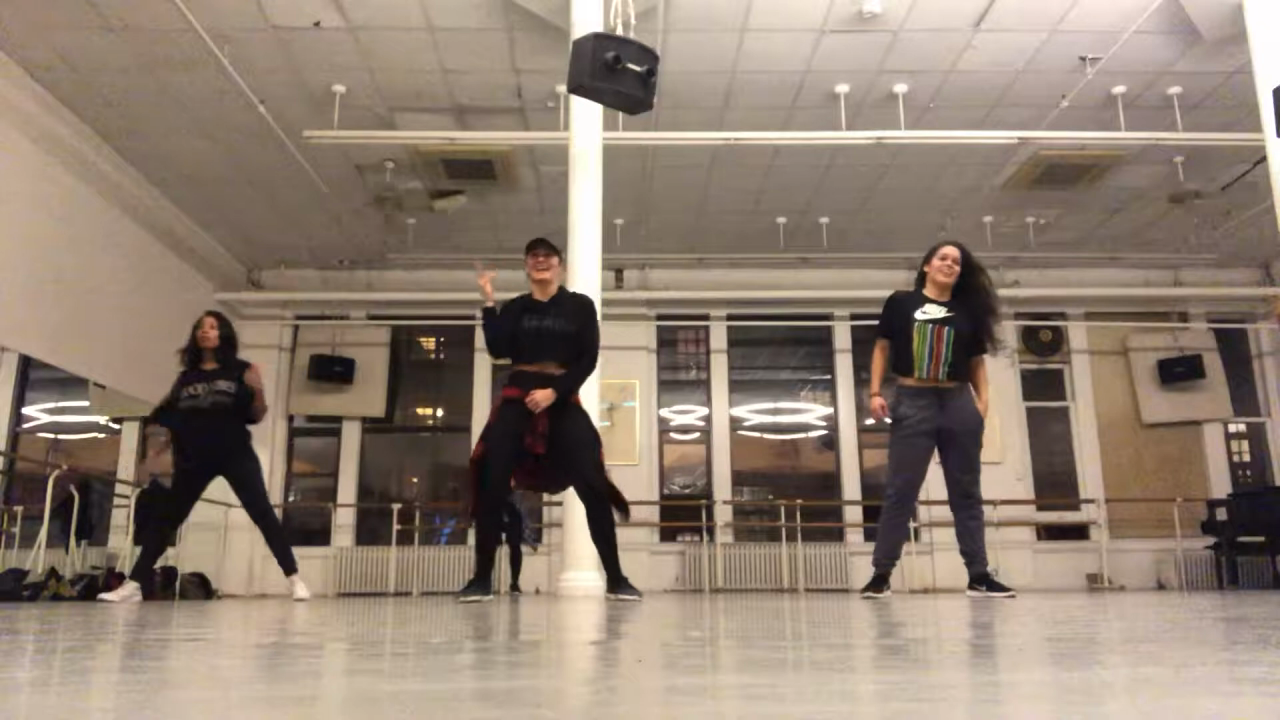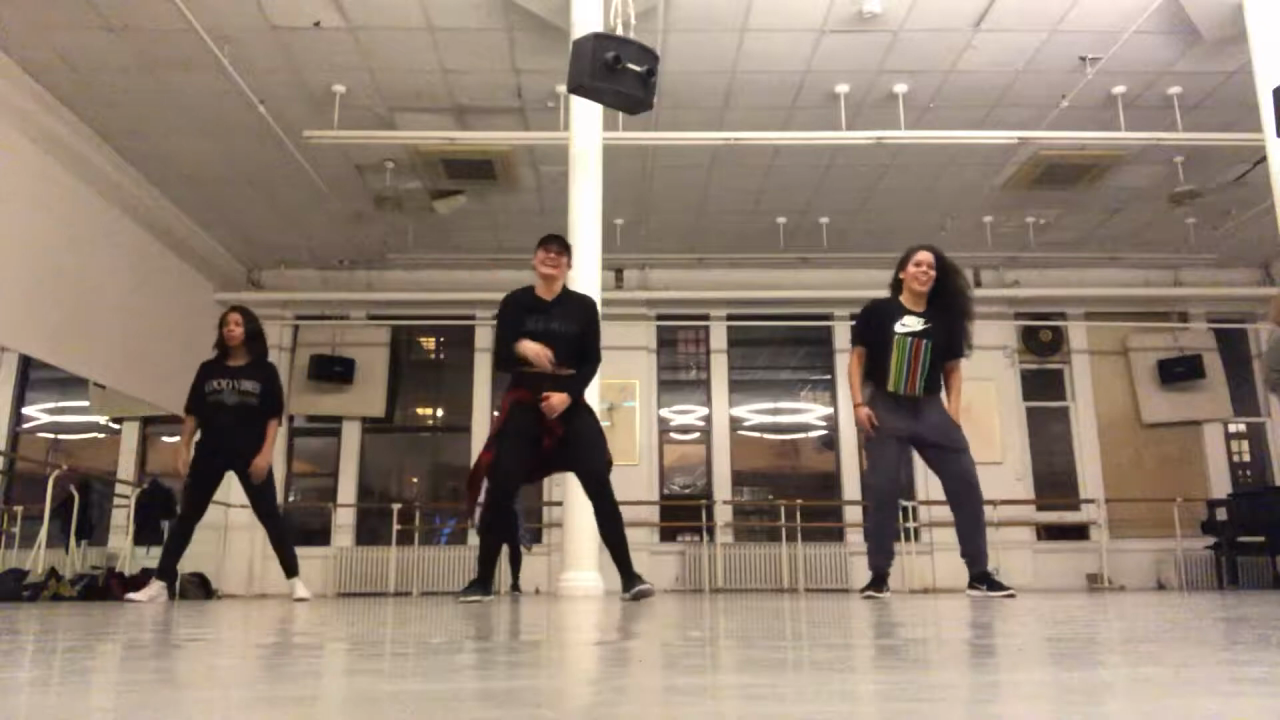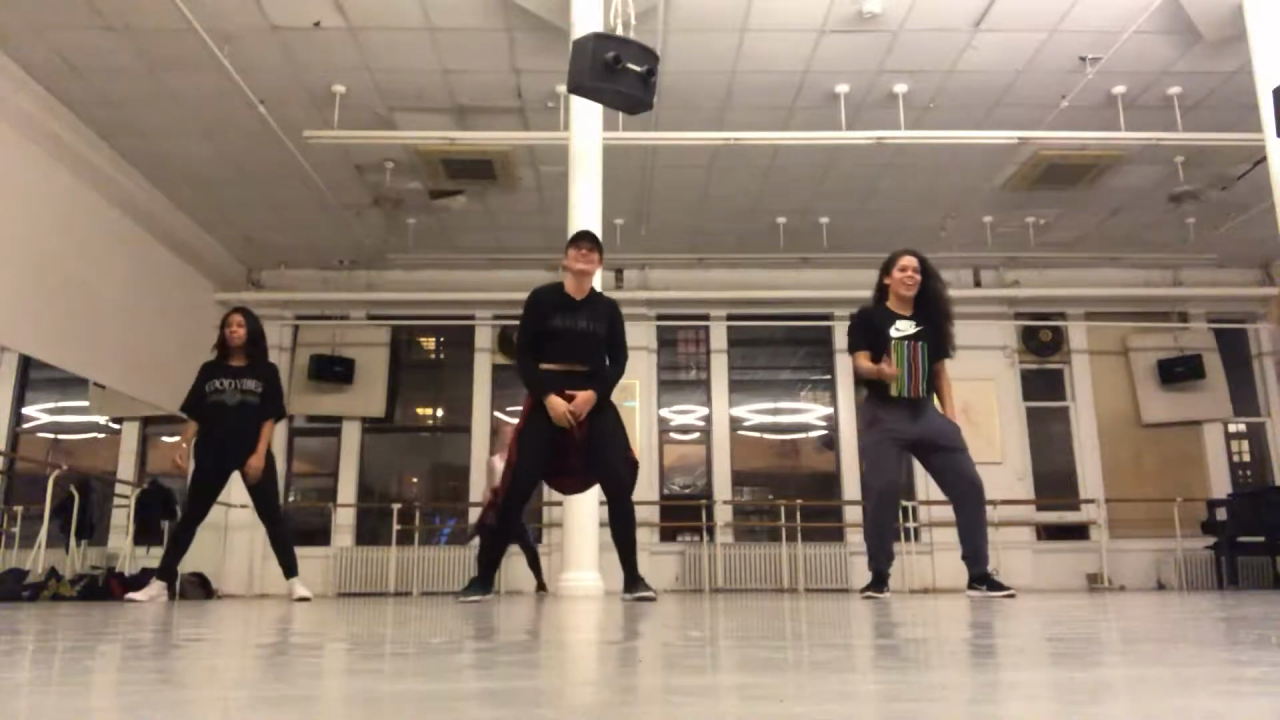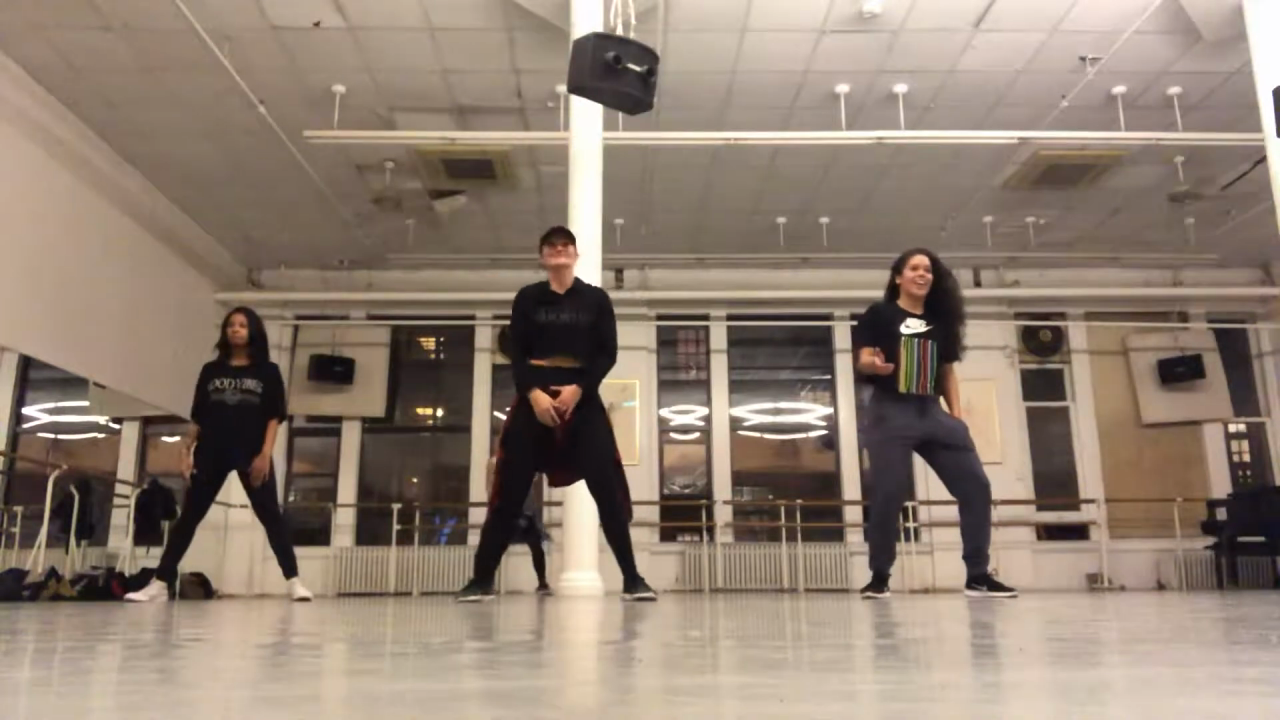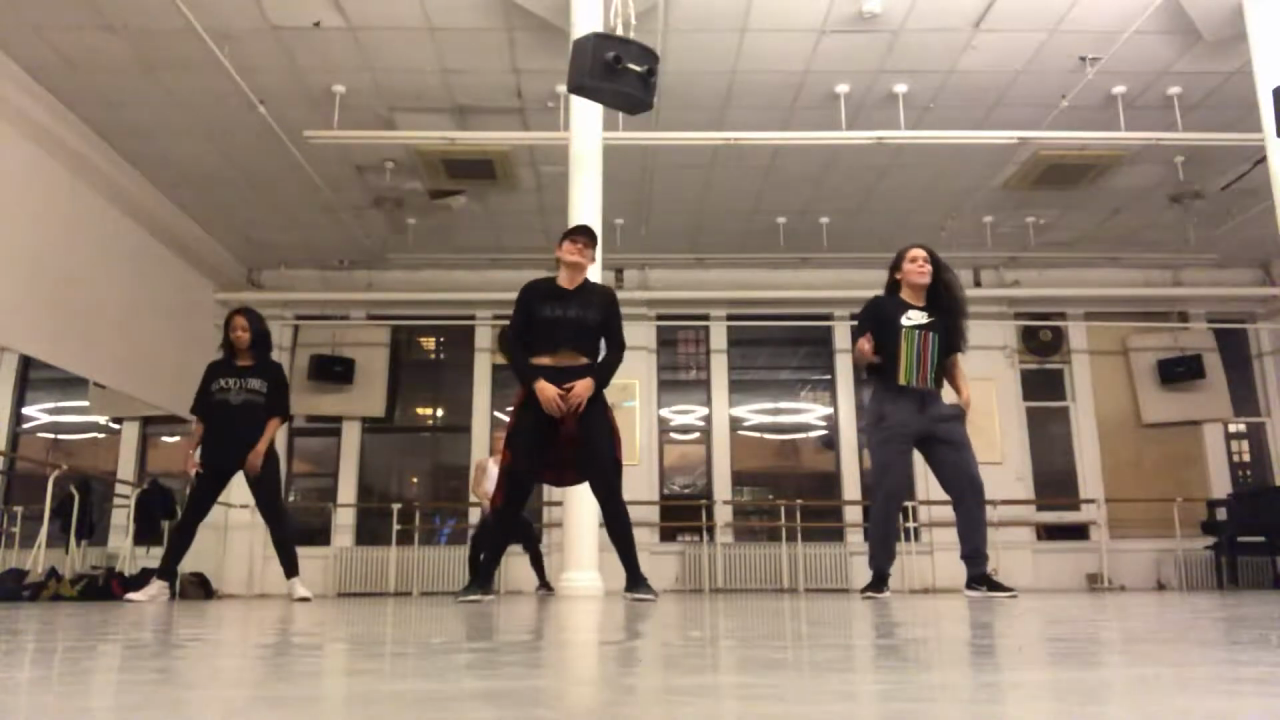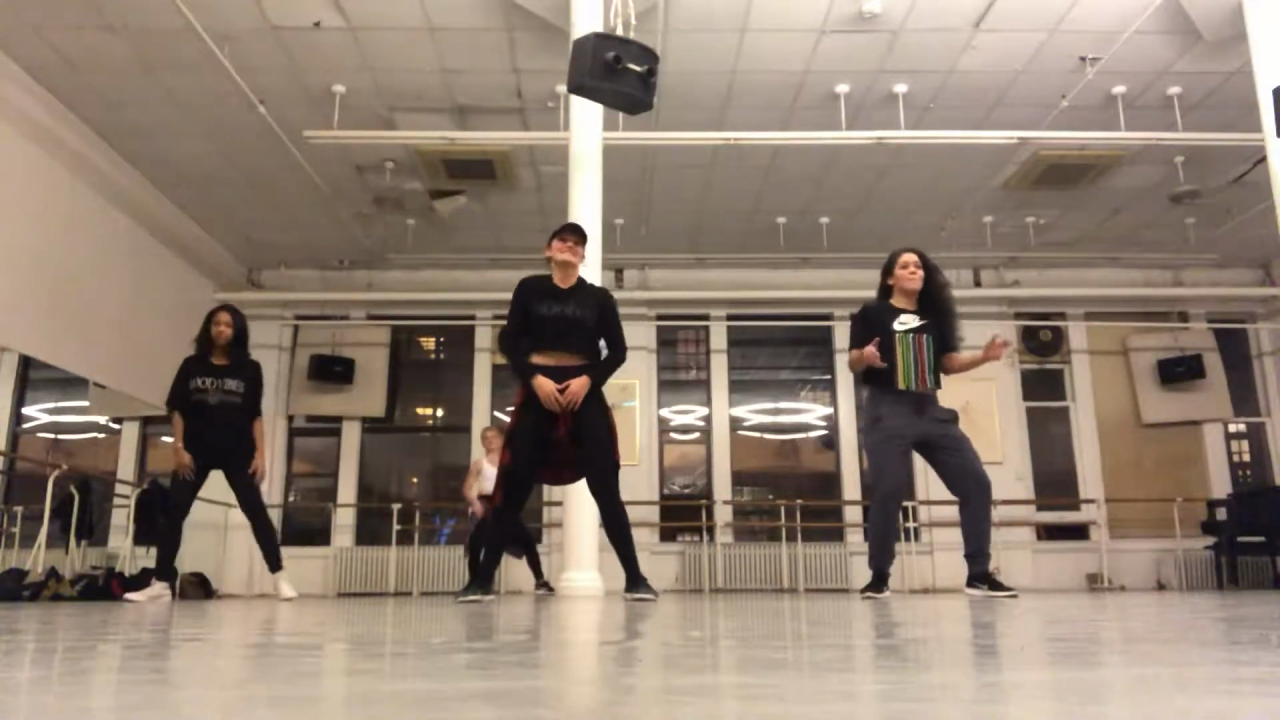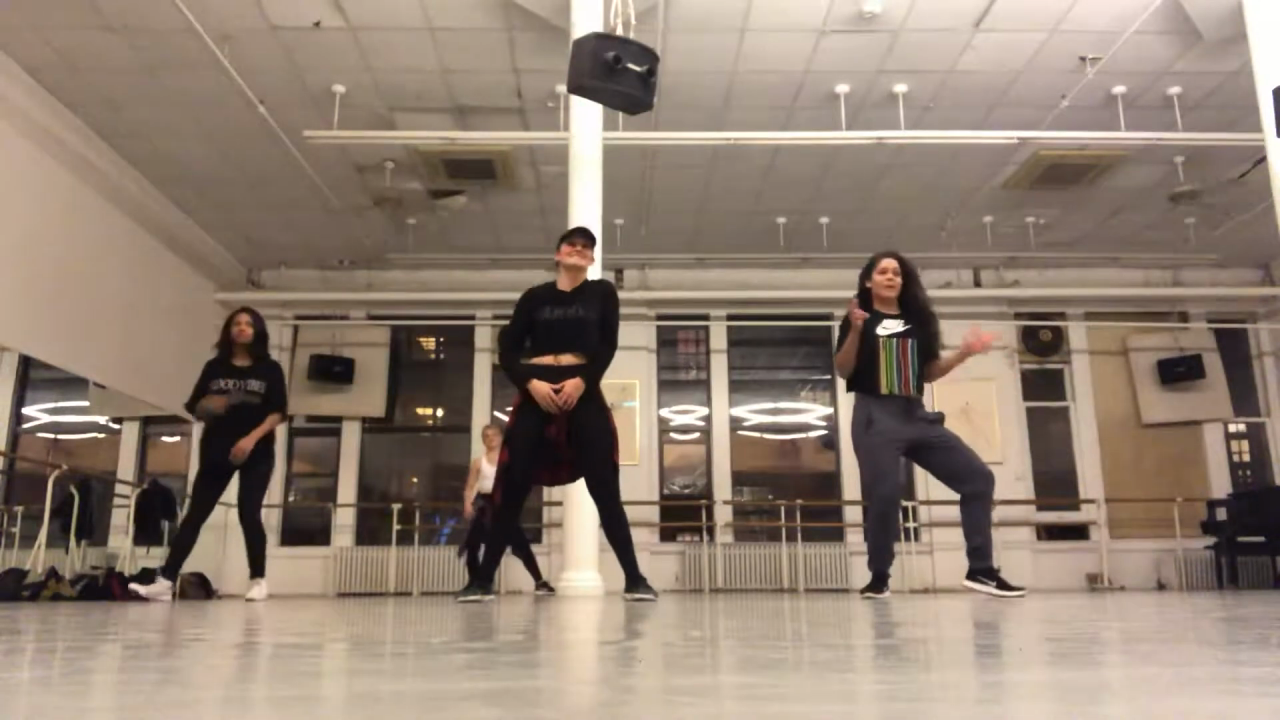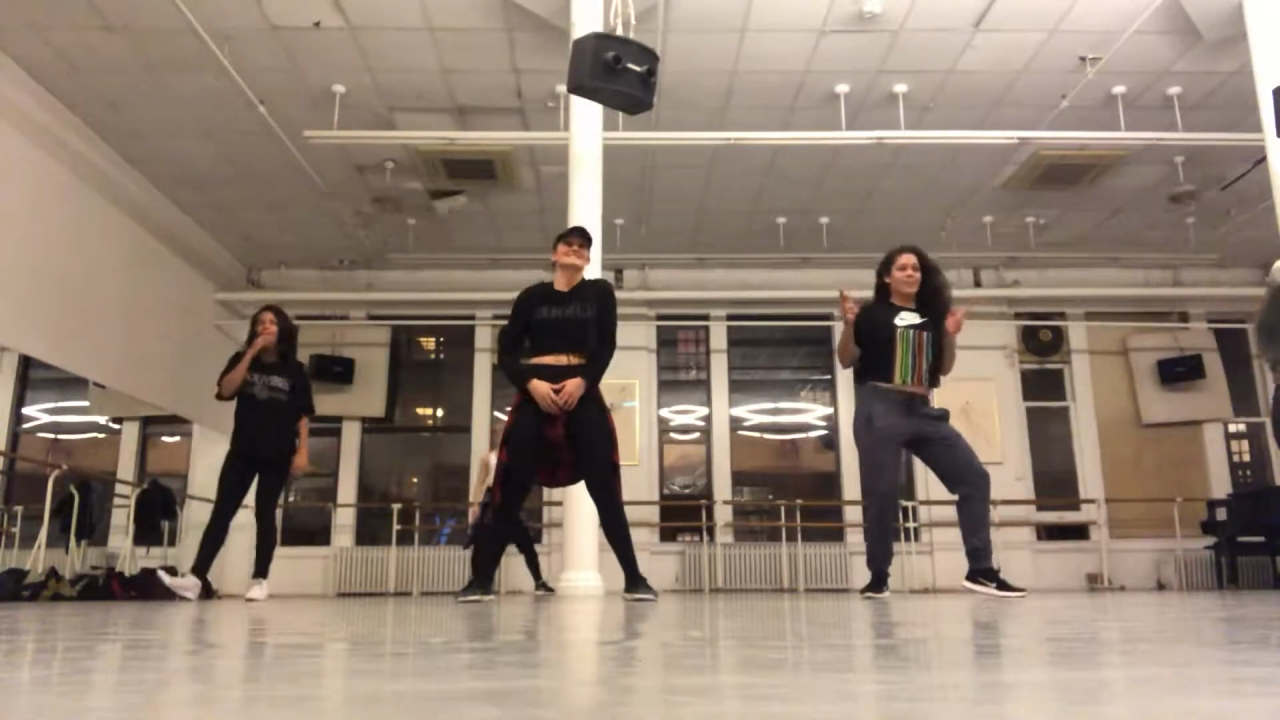
dt=0.4s
person 1, frame 1
left shoulder: (580, 305)
right shoulder: (515, 308)
left elbow: (589, 359)
right elbow: (498, 351)
left wrist: (554, 391)
right wrist: (489, 303)
left hip: (563, 399)
right hip: (517, 398)
left knee: (593, 486)
right knee: (491, 484)
left ankle: (615, 579)
right ankle: (482, 579)
person 1, frame 2
left shoulder: (583, 306)
right shoulder: (515, 303)
left elbow: (592, 360)
right elbow: (501, 360)
left wrist: (568, 395)
right wrist: (521, 346)
left hip: (570, 399)
right hip: (524, 399)
left knee: (600, 483)
right knee: (501, 488)
left ankle: (629, 576)
right ankle: (483, 580)
person 1, frame 3
left shoulder: (608, 309)
right shoulder: (542, 299)
left elbow: (619, 361)
right elbow: (524, 356)
left wrist: (595, 393)
right wrist: (547, 396)
left hip: (594, 398)
right hip: (547, 397)
left knee: (619, 483)
right knee: (518, 487)
left ankle: (632, 579)
right ankle: (484, 578)
person 1, frame 4
left shoulder: (596, 299)
right shoulder: (528, 298)
left elbow: (607, 354)
right elbow: (516, 353)
left wrist: (579, 388)
right wrist: (532, 392)
left hip: (582, 395)
right hip: (534, 394)
left knee: (606, 486)
right knee: (512, 489)
left ankle: (631, 578)
right ankle: (483, 579)
person 1, frame 5
left shoulder: (603, 297)
right shoulder: (534, 291)
left elbow: (616, 350)
right elbow: (511, 344)
left wrist: (593, 381)
right wrist: (536, 383)
left hip: (585, 393)
right hip: (538, 392)
left knee: (608, 487)
right knee: (515, 488)
left ankle: (635, 578)
right ankle: (483, 579)
person 1, frame 6
left shoulder: (598, 298)
right shoulder: (529, 288)
left elbow: (618, 351)
right elbow: (510, 342)
left wrist: (589, 379)
right wrist: (533, 378)
left hip: (585, 392)
right hip: (537, 392)
left knee: (605, 488)
right knee: (514, 487)
left ankle: (635, 579)
right ankle: (483, 579)
person 1, frame 7
left shoulder: (603, 292)
right shoulder: (534, 297)
left elbow: (608, 346)
right elbow: (508, 350)
left wrist: (582, 381)
right wrist: (529, 383)
left hip: (584, 393)
right hip: (536, 393)
left knee: (605, 488)
right knee: (512, 488)
left ankle: (634, 578)
right ankle: (482, 579)
person 1, frame 8
left shoulder: (600, 292)
right shoulder: (531, 296)
left elbow: (606, 346)
right elbow: (507, 351)
left wrist: (583, 381)
right wrist: (530, 383)
left hip: (583, 392)
right hip: (535, 393)
left knee: (604, 489)
right knee: (511, 489)
left ankle: (634, 579)
right ankle: (482, 579)
person 2, frame 1
left shoulder: (968, 311)
right shoulder: (901, 303)
left elbow: (977, 362)
right elbow: (882, 349)
left wrist: (982, 398)
right wrist: (875, 392)
left hip: (957, 403)
right hip: (912, 401)
left knee: (966, 490)
right knee: (900, 488)
left ankle: (979, 576)
right ankle: (881, 574)
person 2, frame 2
left shoulder: (945, 318)
right shoulder: (877, 311)
left elbow: (952, 368)
right elbow: (858, 357)
left wrist: (954, 408)
right wrist: (859, 403)
left hip: (930, 411)
right hip: (887, 409)
left knee: (966, 487)
right knee: (883, 490)
left ankle: (978, 574)
right ankle: (879, 576)
person 2, frame 3
left shoulder: (931, 320)
right shoulder: (868, 318)
left elbow: (939, 371)
right elbow: (860, 363)
left wrist: (949, 414)
right wrist: (878, 371)
left hip: (926, 414)
right hip: (883, 415)
left knee: (969, 487)
right knee: (882, 491)
left ankle: (978, 575)
right ankle: (879, 576)
person 2, frame 4
left shoulder: (941, 321)
right shoulder: (878, 315)
left elbow: (947, 372)
right elbow: (863, 361)
left wrist: (957, 415)
right wrist: (875, 366)
left hip: (933, 412)
right hip: (890, 412)
left knee: (976, 486)
right knee: (888, 492)
left ankle: (977, 576)
right ankle: (879, 576)
person 2, frame 5
left shoulder: (943, 314)
right shoulder: (880, 308)
right elbow: (860, 357)
left wrist: (963, 392)
right wrist: (864, 351)
left hip: (934, 407)
right hip: (891, 406)
left knee: (969, 485)
right knee: (889, 490)
left ankle: (977, 576)
right ankle: (879, 576)
person 2, frame 6
left shoulder: (934, 315)
right shoulder: (872, 314)
left elbow: (948, 363)
right elbow: (853, 364)
left wrist: (984, 356)
right wrist: (865, 357)
left hip: (930, 410)
right hip: (888, 410)
left knee: (976, 483)
right knee: (888, 491)
left ankle: (978, 574)
right ankle: (879, 576)
person 2, frame 7
left shoulder: (917, 320)
right shoulder: (857, 319)
left elbow: (930, 371)
right elbow: (843, 371)
left wrist: (964, 353)
right wrist: (854, 332)
left hip: (917, 415)
right hip: (875, 417)
left knee: (978, 477)
right knee: (884, 494)
left ankle: (981, 570)
right ankle: (879, 577)
person 2, frame 8
left shoulder: (931, 315)
right shoulder: (873, 314)
left elbow: (943, 369)
right elbow: (846, 360)
left wrist: (950, 335)
right wrist: (848, 324)
left hip: (923, 410)
right hip: (880, 408)
left knee: (974, 478)
right knee: (882, 492)
left ankle: (981, 570)
right ankle: (878, 576)
person 3, frame 1
left shoulder: (239, 370)
right shoulder: (186, 377)
left elbow: (255, 416)
right elbow: (170, 420)
left wrist: (258, 391)
right wrist: (154, 455)
left hip: (236, 454)
right hip: (193, 459)
left knee: (263, 513)
right knee: (167, 519)
left ankle: (294, 580)
right ankle: (134, 584)
person 3, frame 2
left shoulder: (264, 370)
right shoulder: (208, 370)
left elbow: (274, 416)
right elbow: (193, 413)
left wrist: (265, 454)
right wrist: (184, 448)
left hip: (250, 455)
right hip: (209, 453)
left knee: (271, 516)
right knee: (187, 516)
left ankle: (295, 581)
right ankle: (160, 584)
person 3, frame 3
left shoulder: (266, 371)
right shoulder: (209, 371)
left elbow: (270, 417)
right elbow: (195, 414)
left wrist: (260, 453)
right wrist: (184, 446)
left hip: (253, 455)
right hip: (212, 455)
left knee: (272, 516)
right knee: (190, 517)
left ankle: (294, 581)
right ankle: (160, 583)
person 3, frame 4
left shoulder: (267, 371)
right shoulder: (210, 371)
left elbow: (274, 417)
right elbow: (198, 417)
left wrist: (265, 453)
right wrist: (186, 450)
left hip: (252, 454)
right hip: (211, 454)
left knee: (271, 516)
right knee: (189, 516)
left ankle: (293, 581)
right ankle: (160, 583)
person 3, frame 5
left shoulder: (272, 371)
right shoulder: (215, 369)
left elbow: (278, 415)
right elbow: (202, 416)
left wrist: (260, 449)
right wrist: (190, 450)
left hip: (258, 454)
right hip: (216, 454)
left knee: (275, 515)
right knee: (190, 515)
left ankle: (294, 581)
right ankle: (162, 582)
person 3, frame 6
left shoulder: (249, 369)
right shoulder: (191, 366)
left elbow: (255, 415)
right elbow: (177, 410)
left wrist: (260, 453)
right wrist: (178, 447)
left hip: (237, 452)
right hip: (196, 451)
left knee: (256, 510)
right knee: (174, 512)
left ankle: (279, 576)
right ankle: (162, 583)
person 3, frame 7
left shoulder: (270, 369)
right shoulder: (214, 367)
left elbow: (277, 413)
right elbow: (195, 408)
left wrist: (252, 438)
right wrist: (207, 406)
left hip: (256, 454)
right hip: (217, 452)
left knee: (248, 513)
right knee: (195, 514)
left ankle: (258, 580)
right ankle: (165, 582)
person 3, frame 8
left shoulder: (294, 369)
right shoulder: (241, 360)
left elbow: (303, 414)
right elbow: (225, 392)
left wrist: (302, 450)
right wrist: (251, 353)
left hip: (278, 452)
right hip: (242, 449)
left knee: (265, 513)
right knee: (222, 511)
left ankle: (259, 580)
right ankle: (195, 579)
